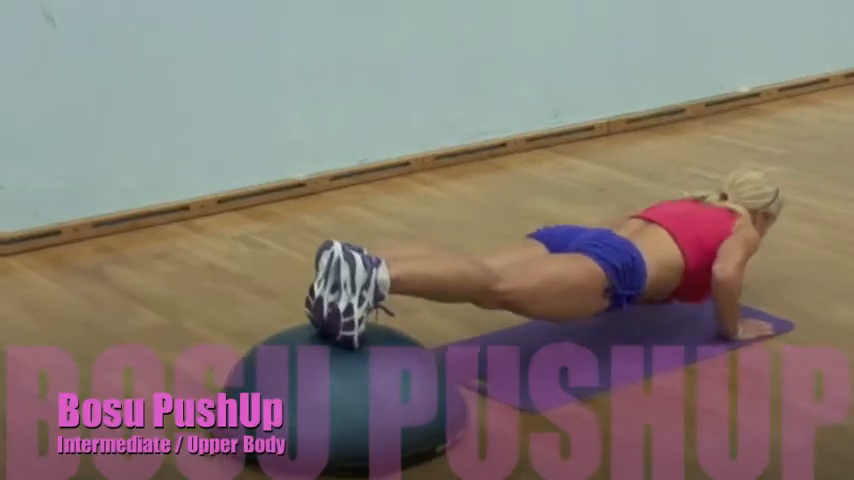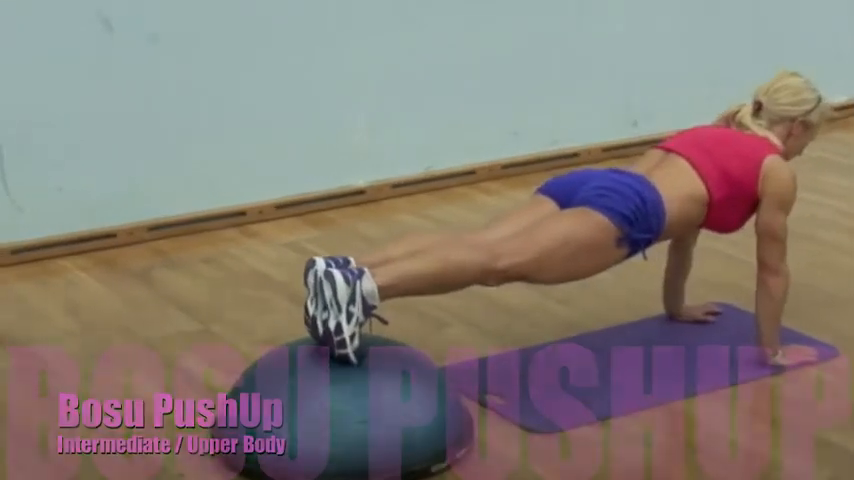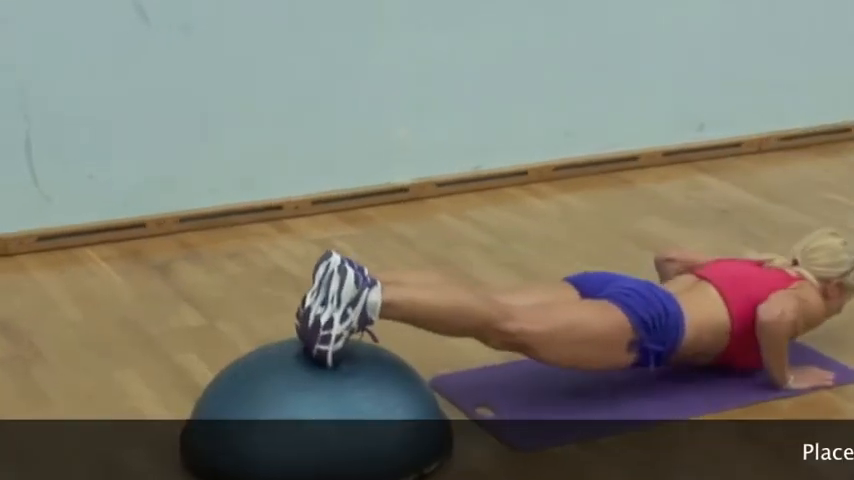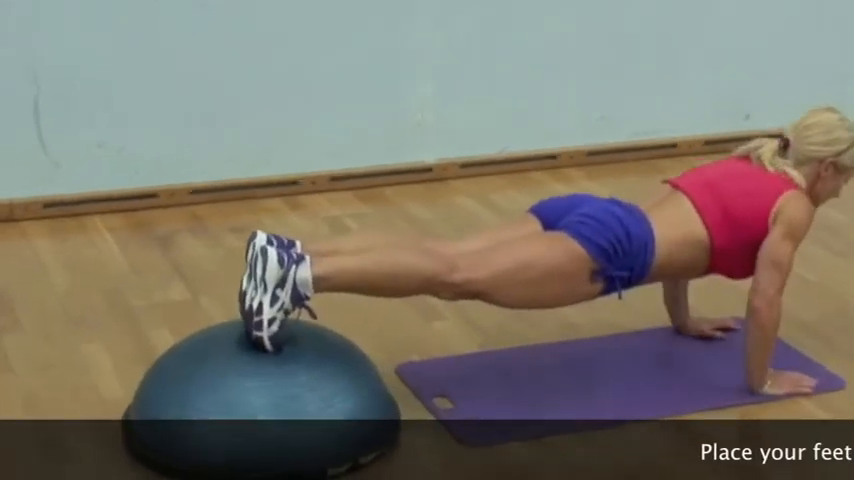
dt=1s
person 1, frame 1
left shoulder: (681, 205)
right shoulder: (743, 232)
right elbow: (724, 276)
left wrist: (637, 277)
right wrist: (732, 328)
left hip: (568, 240)
right hip: (614, 267)
left knee: (480, 273)
right knee: (501, 289)
left ankle: (356, 264)
right ankle: (376, 278)
person 1, frame 2
left shoulder: (714, 134)
right shoulder: (776, 172)
left elbow: (683, 218)
right elbow: (772, 270)
left wrist: (675, 307)
right wrist: (772, 351)
left hip: (586, 183)
right hip: (623, 208)
left knee: (471, 245)
right knee: (501, 264)
left ankle: (347, 272)
right ankle: (366, 289)
person 1, frame 3
left shoulder: (752, 267)
right shoulder: (808, 300)
left elbow: (668, 257)
right elbow: (770, 317)
right wrist: (784, 377)
left hip: (611, 287)
right hip: (644, 322)
left knee: (492, 311)
right knee: (512, 328)
left ankle: (354, 279)
right ankle: (370, 299)
person 1, frame 4
left shoulder: (740, 167)
right shoulder: (795, 207)
right elbow: (763, 303)
left wrist: (682, 321)
right wrist: (762, 379)
left hip: (583, 213)
right hip: (610, 247)
left knee: (440, 257)
right knee: (459, 277)
left ankle: (288, 253)
right ankle: (301, 276)
